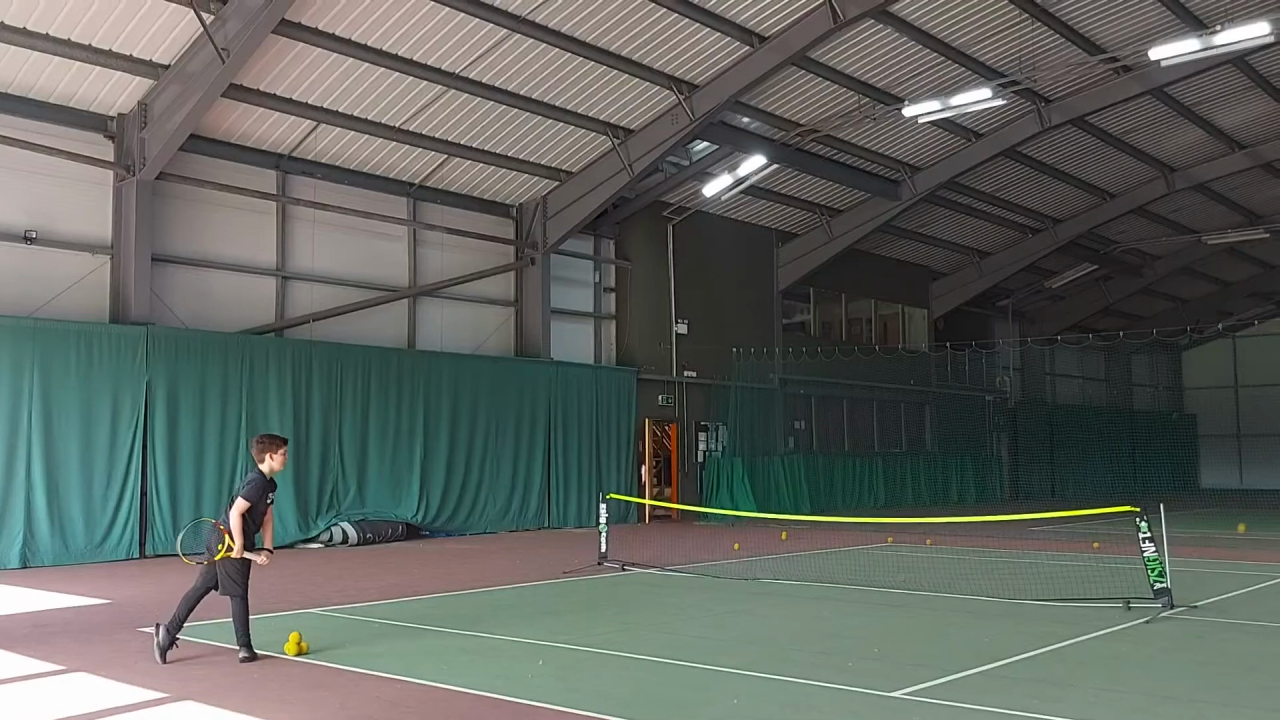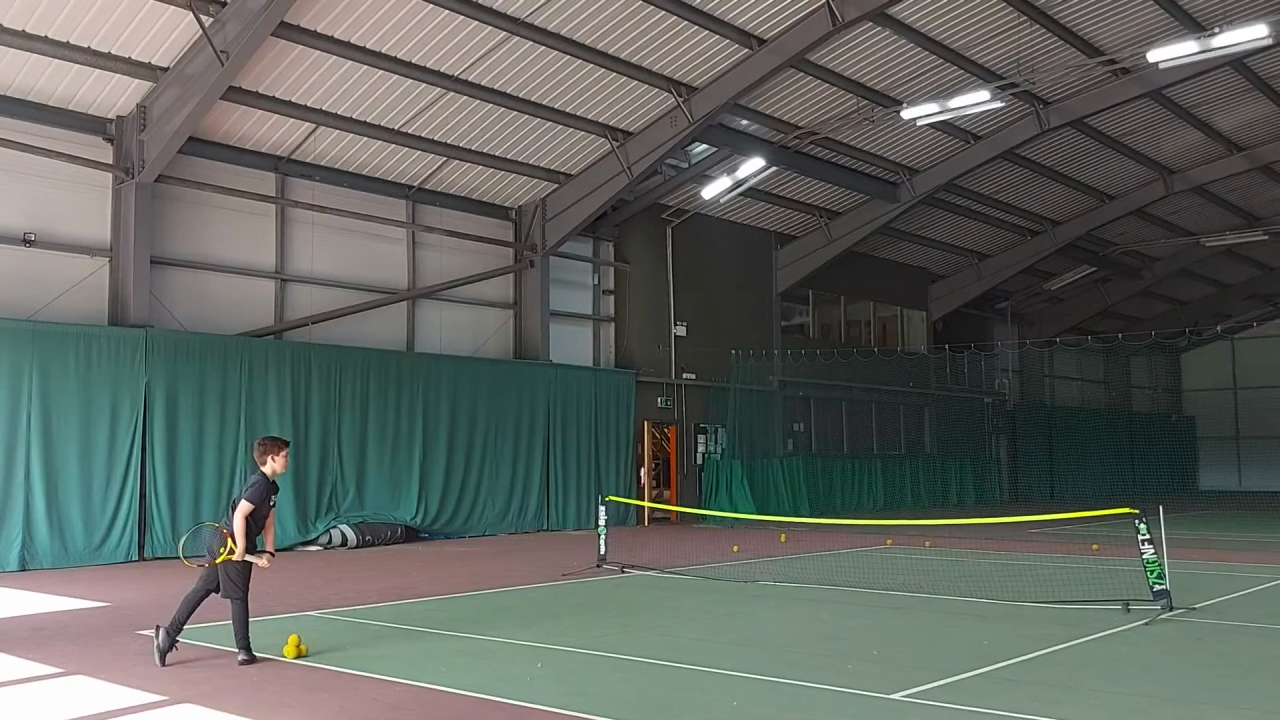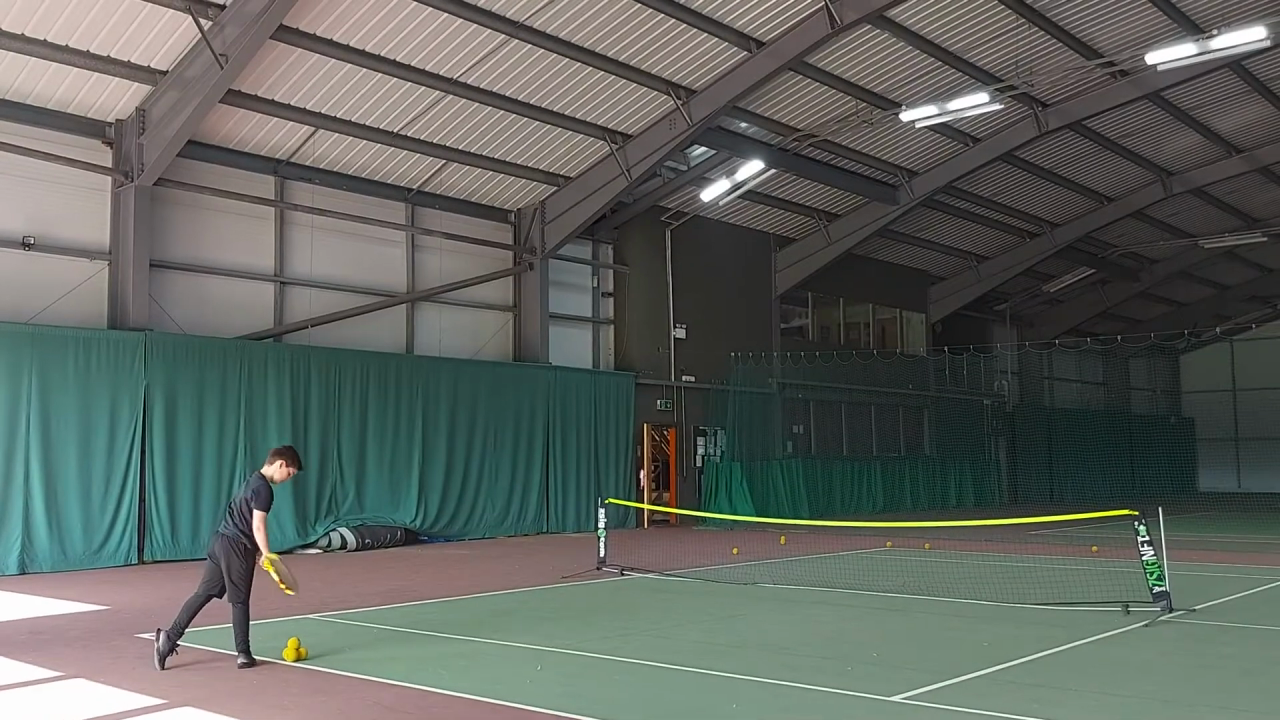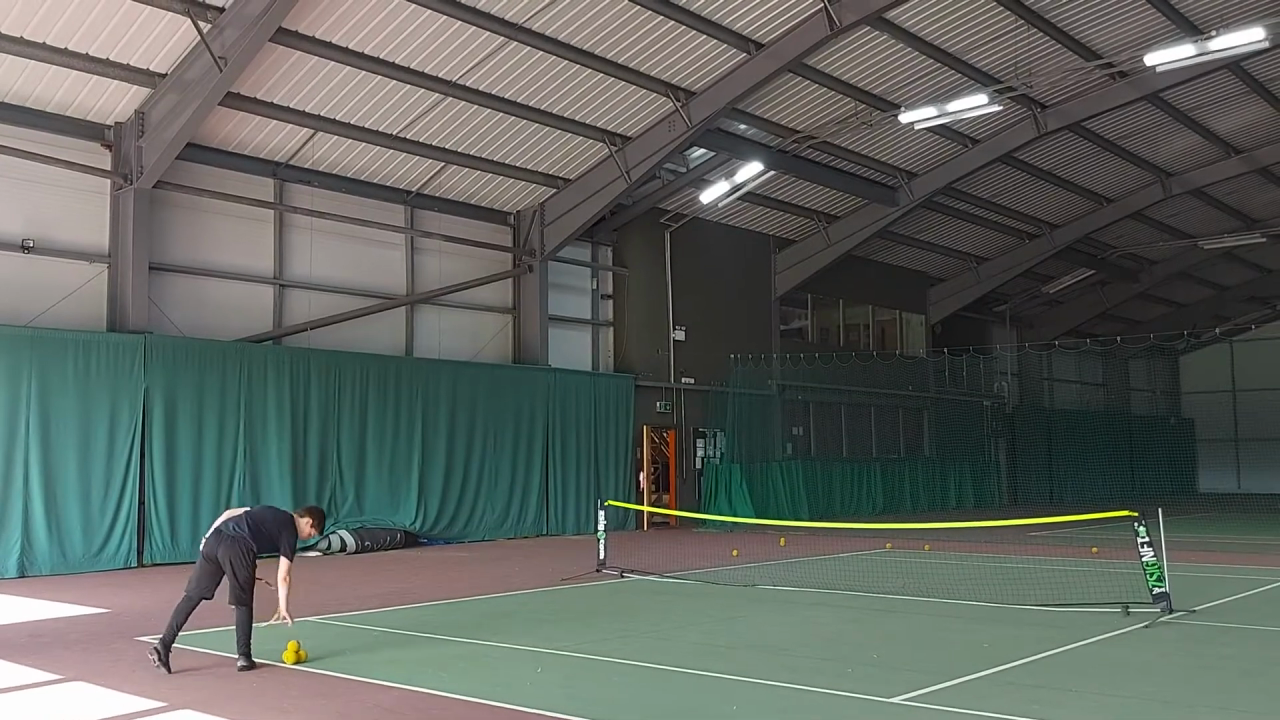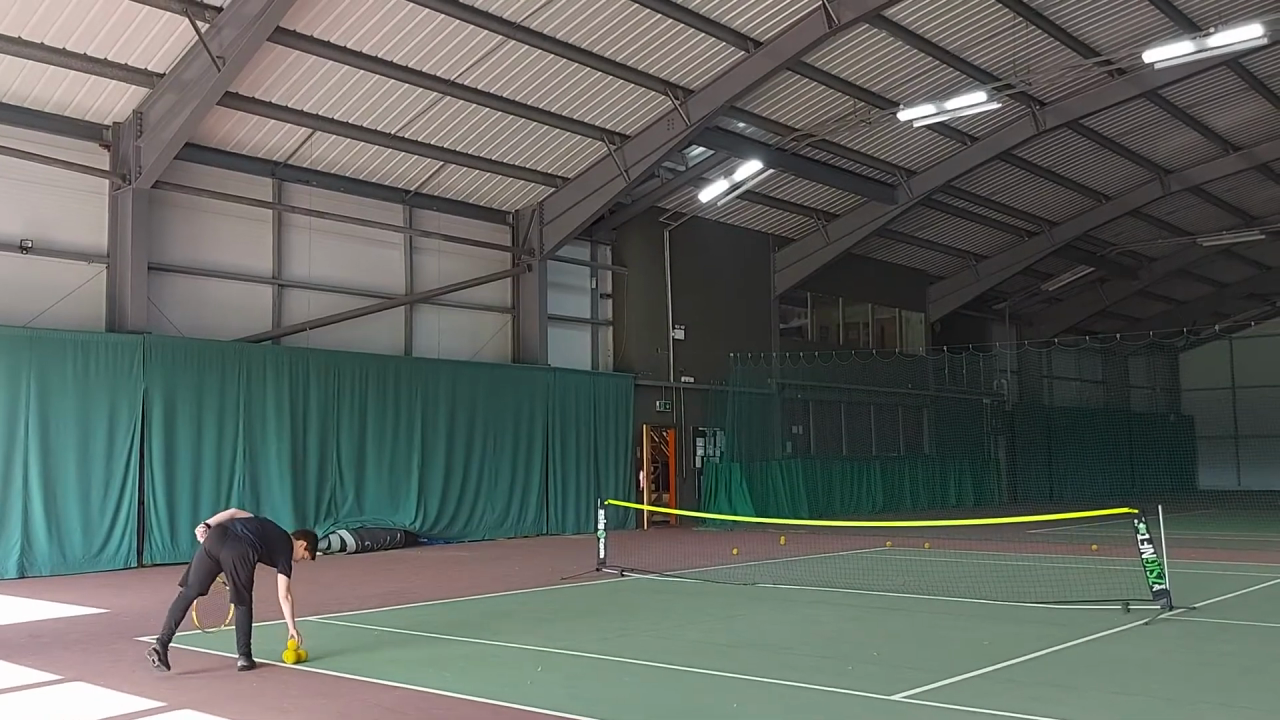
dt=0.5s
person 1, frame 1
left shoulder: (269, 484)
right shoulder: (257, 483)
left elbow: (267, 518)
right elbow: (235, 512)
left wrist: (267, 549)
right wrist: (240, 545)
right hip: (230, 542)
left knee: (201, 588)
right knee: (238, 595)
left ankle: (169, 632)
right ankle: (245, 648)
person 1, frame 2
left shoulder: (271, 487)
right shoulder: (260, 485)
left elbow: (269, 522)
right elbow: (239, 515)
left wrist: (269, 551)
right wrist: (242, 548)
right hip: (232, 545)
left knee: (201, 590)
right knee: (238, 597)
left ankle: (169, 634)
right ankle: (244, 651)
person 1, frame 3
left shoulder: (253, 481)
right shoulder: (263, 489)
right elbow: (258, 526)
left wrist: (257, 550)
right wrist: (265, 552)
left hip: (220, 540)
right hip: (236, 547)
left knee: (202, 594)
right knee: (240, 601)
left ankle: (169, 637)
right ankle: (243, 654)
person 1, frame 4
left shoulder: (269, 511)
right shoulder: (290, 534)
left elbow: (230, 513)
right elbow: (283, 577)
right wrist: (283, 608)
left hip: (217, 538)
right hip: (239, 549)
left knee: (192, 595)
right knee: (243, 604)
left ankle: (164, 644)
right ankle: (244, 657)
person 1, frame 5
left shoulder: (266, 525)
right shoulder: (285, 552)
left elbow: (234, 512)
right elbow: (284, 596)
left wrist: (207, 524)
right wrist: (292, 628)
left hip: (217, 538)
right hip: (240, 551)
left knee: (188, 593)
right knee: (243, 604)
left ankle: (161, 644)
right ankle: (244, 657)
